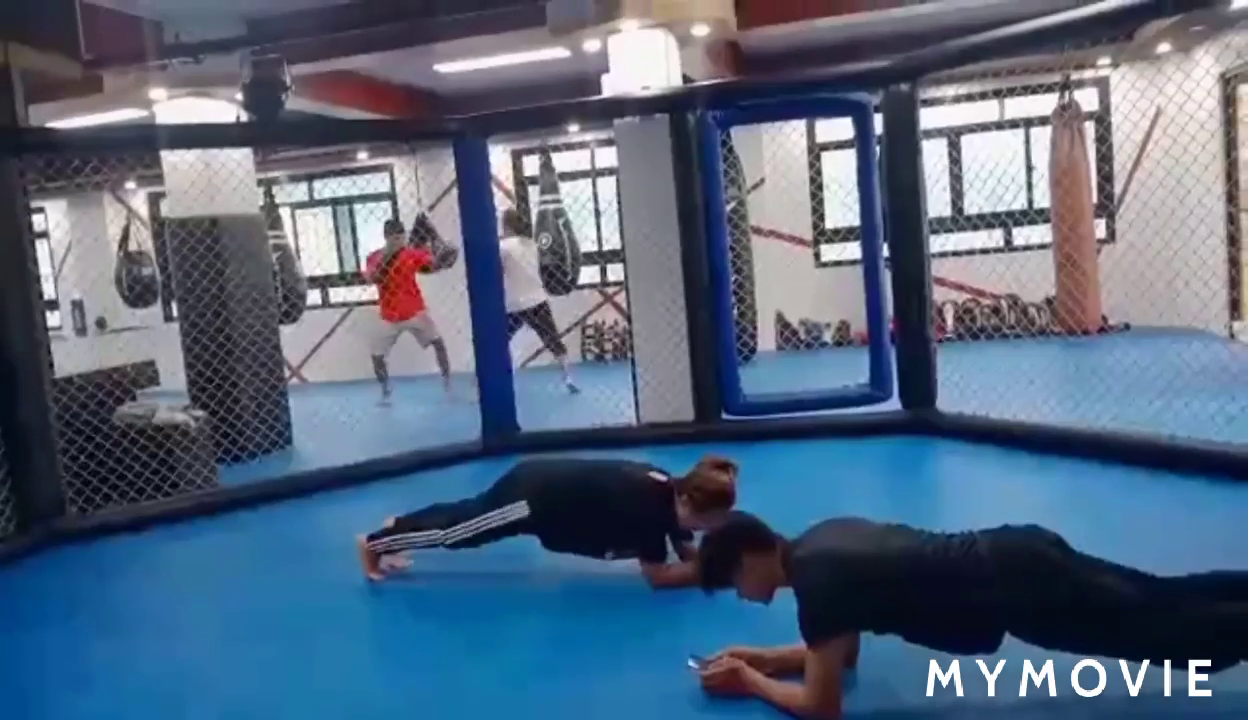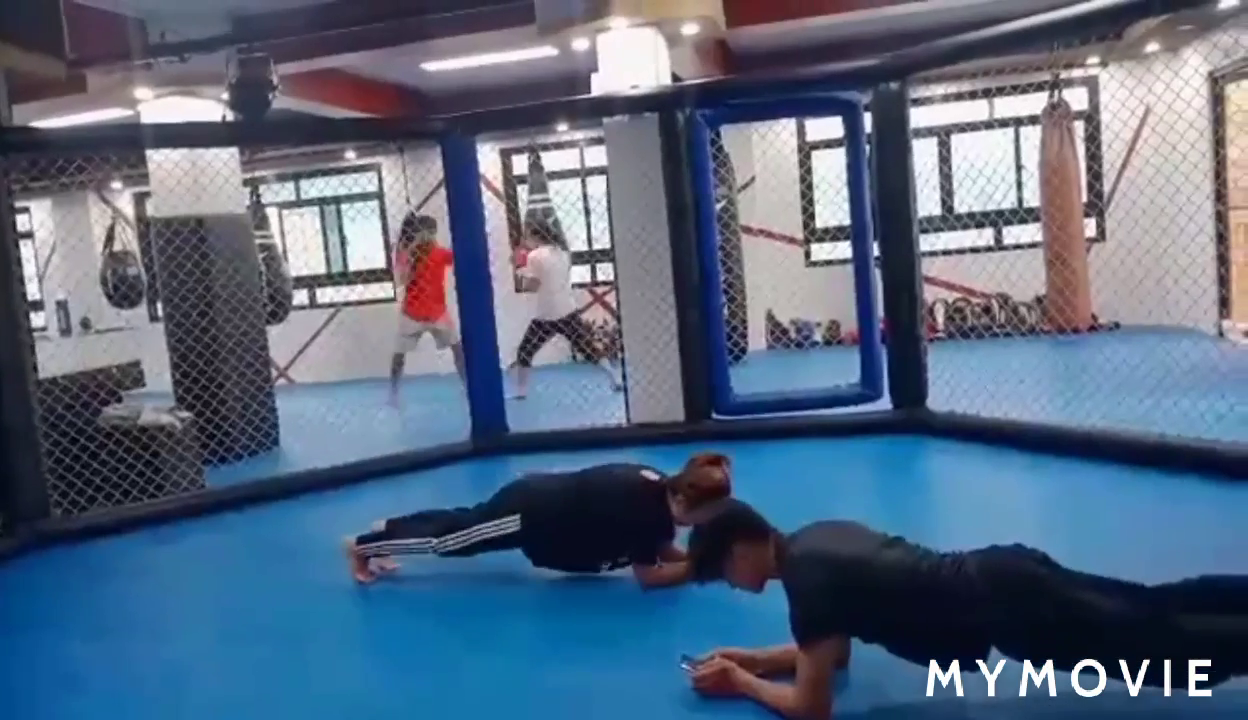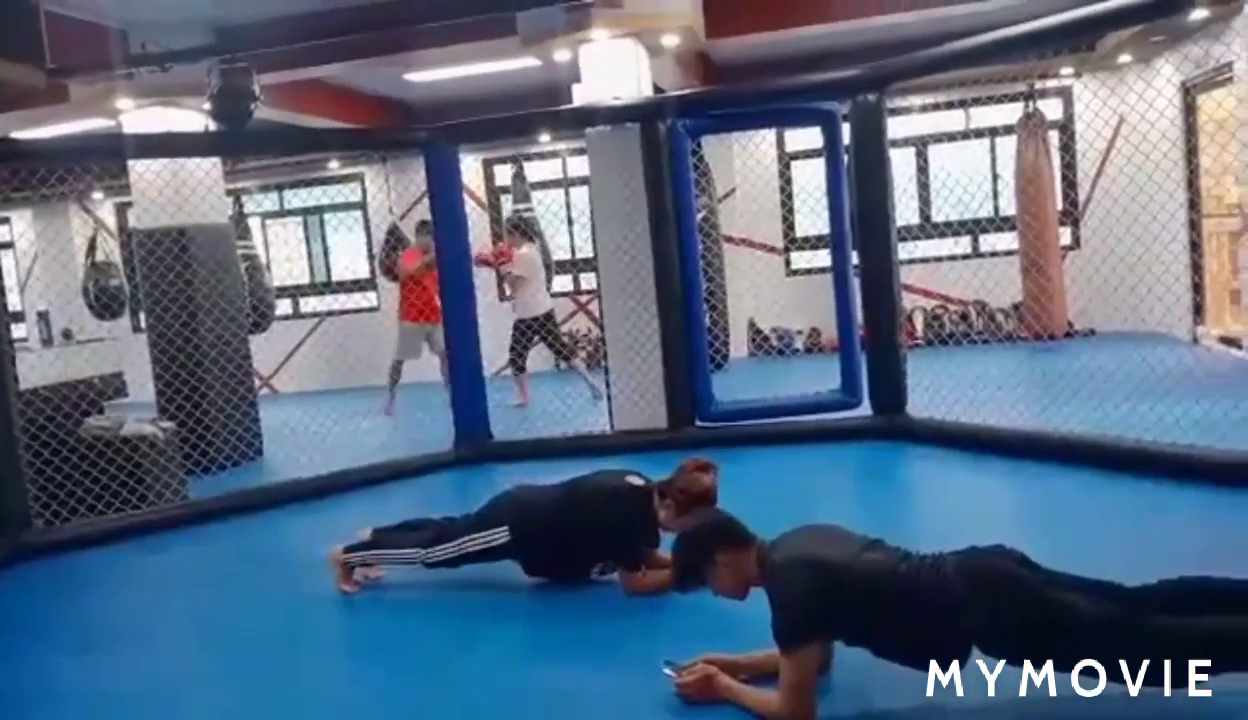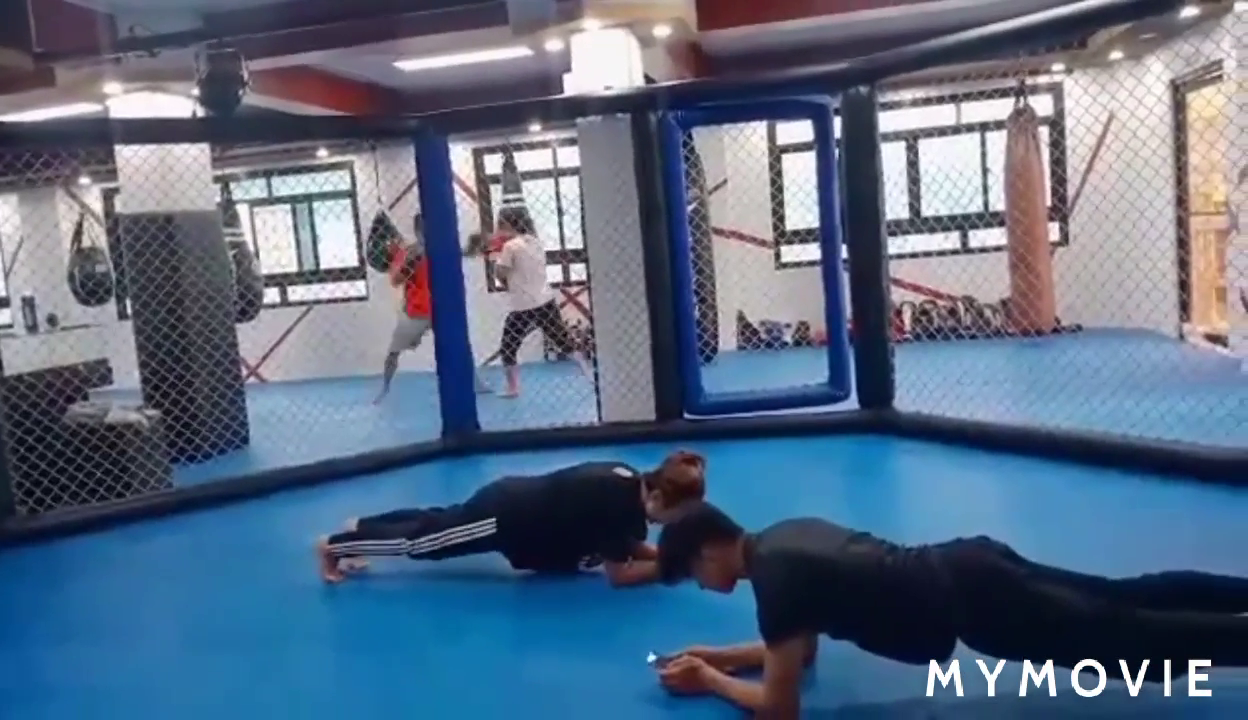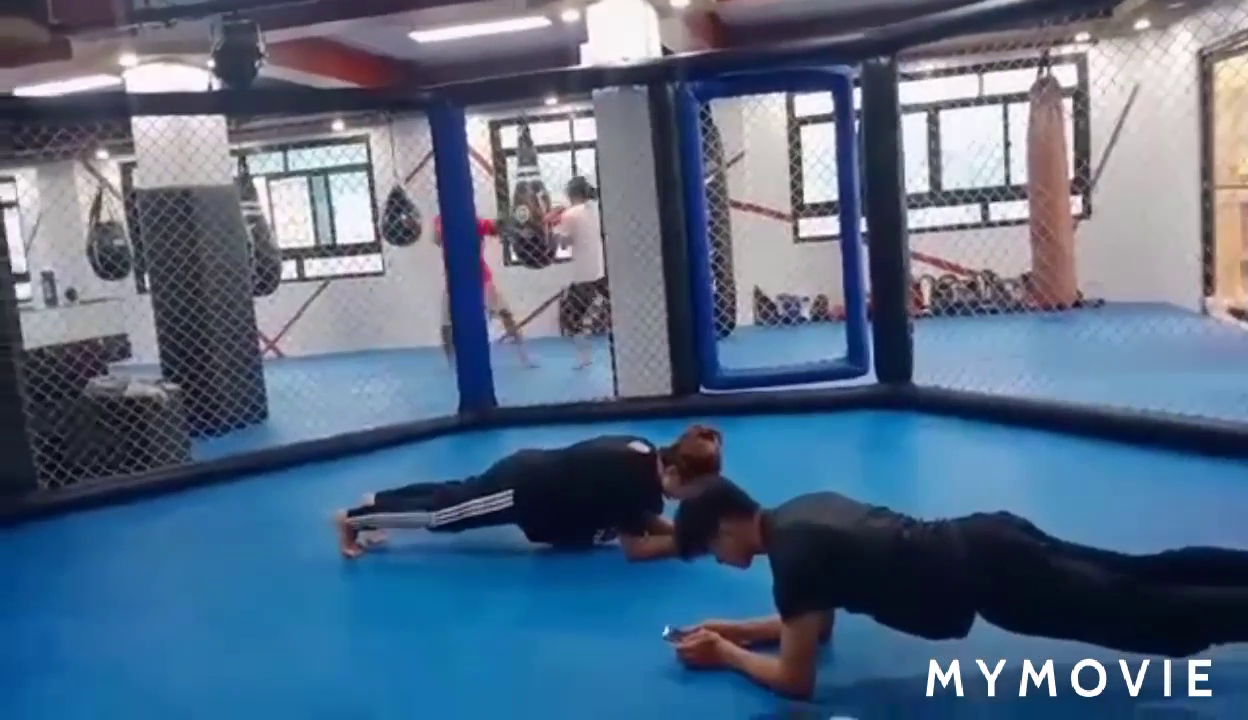
dt=0.4s
person 1, frame 1
left shoulder: (818, 580)
right shoulder: (819, 543)
right elbow: (842, 649)
right wrist: (763, 656)
left hip: (1017, 586)
right hip: (1017, 557)
left knee: (1169, 633)
right knee: (1169, 601)
person 1, frame 2
left shoulder: (809, 580)
right shoulder: (814, 541)
right elbow: (832, 648)
right wrist: (756, 658)
left hip: (1008, 607)
right hip: (1006, 573)
left knee: (1164, 647)
right knee: (1162, 608)
person 1, frame 3
left shoulder: (790, 586)
right shoulder: (794, 546)
right elbow: (813, 653)
right wrist: (738, 663)
left hip: (988, 608)
right hip: (986, 574)
left knee: (1143, 647)
right knee: (1143, 608)
person 1, frame 4
left shoulder: (776, 579)
right shoulder: (781, 539)
right elbow: (800, 647)
right wrist: (721, 655)
left hip: (972, 602)
right hip: (970, 567)
left knee: (1130, 640)
right knee: (1129, 600)
person 1, frame 5
left shoulder: (794, 554)
right shoulder: (798, 514)
left elbow: (796, 678)
right elbow: (814, 619)
left wrist: (727, 654)
right wrist: (735, 628)
left hip: (989, 575)
right hip: (989, 540)
left knee: (1150, 617)
right knee: (1142, 578)
person 2, frame 1
left shoulder: (671, 489)
right shoulder: (650, 505)
left elbow: (686, 551)
right elbow: (658, 575)
left hip: (544, 480)
right hip: (537, 497)
left knee: (467, 516)
right knee: (457, 528)
left ankle: (395, 528)
right ankle: (374, 541)
person 2, frame 2
left shoulder: (660, 488)
right shoulder: (646, 506)
left elbow: (665, 551)
right elbow: (650, 574)
left hip: (541, 496)
right hip: (533, 514)
left knee: (462, 522)
right knee: (449, 538)
left ankle: (386, 529)
right ankle: (362, 545)
person 2, frame 3
left shoulder: (644, 492)
right shoulder: (632, 511)
left elbow: (647, 556)
right elbow: (635, 582)
left hip: (528, 508)
right hip: (521, 526)
left knee: (450, 532)
right knee: (437, 547)
left ankle: (374, 537)
right ankle: (350, 555)
person 2, frame 4
left shoulder: (631, 483)
right shoulder: (620, 502)
left elbow: (633, 547)
right elbow: (620, 572)
left hip: (515, 500)
right hip: (508, 518)
left knee: (437, 522)
right knee: (423, 539)
left ankle: (359, 528)
right ankle: (335, 545)
person 2, frame 5
left shoulder: (647, 457)
right shoulder: (635, 476)
left elbow: (648, 520)
right elbow: (636, 546)
left wrist: (679, 529)
left hip: (531, 473)
right hip: (524, 490)
left knee: (453, 496)
right knee: (439, 512)
left ankle: (377, 502)
right ankle: (353, 518)
person 3, frame 1
left shoulder: (503, 246)
right shoulder: (531, 245)
left hip: (515, 307)
right hip: (538, 302)
right knee: (553, 341)
right ankle: (568, 378)
person 3, frame 2
left shoulder: (534, 257)
right shoulder: (562, 253)
left elbow: (530, 287)
left wrist: (521, 269)
left hip: (547, 316)
right hip: (569, 311)
left knee: (525, 351)
right knee: (588, 347)
left ankle: (520, 390)
right ankle: (615, 379)
person 3, frame 3
left shoulder: (521, 254)
right shoulder: (532, 249)
left elbow: (514, 284)
left wrist: (504, 266)
left hip: (529, 314)
right hip: (544, 309)
left knee: (517, 356)
right knee: (562, 348)
left ankle: (523, 397)
right ankle: (590, 382)
person 3, frame 4
left shoulder: (511, 247)
right shoulder: (536, 242)
left elbow: (500, 274)
left wrist: (495, 254)
left hip: (523, 307)
right hip: (545, 301)
left knee: (508, 347)
right knee: (564, 340)
left ankle: (512, 388)
right ankle: (589, 375)
person 3, frame 5
left shoulder: (570, 215)
right shoulder: (598, 210)
left elbow: (563, 243)
right elbow: (605, 237)
left wrist: (556, 226)
left hip: (585, 276)
right hip: (607, 272)
left knee: (574, 317)
left ankle: (584, 356)
person 4, frame 1
left shoulder: (413, 254)
right shoulder: (375, 257)
left elbow: (435, 264)
right elbow: (371, 278)
right wrist: (387, 254)
left hip: (415, 312)
right hip: (390, 317)
left knee: (438, 343)
right knee: (376, 355)
left ankle: (448, 386)
right ankle: (386, 392)
person 4, frame 2
left shoulder: (442, 252)
right shoulder: (404, 254)
right elbow: (402, 280)
right wrist: (412, 250)
left hip: (439, 313)
right hip: (412, 315)
left knee: (458, 347)
right knee: (399, 353)
right ankle: (394, 391)
person 4, frame 3
left shoulder: (433, 259)
right shoulder: (408, 256)
right elbow: (409, 270)
right wrist: (430, 258)
left hip: (434, 317)
right hip: (411, 319)
left knee: (445, 355)
right knee: (399, 359)
right ankle: (391, 399)
person 4, frame 4
right shoulder: (404, 253)
right elbow: (395, 281)
right wrist: (408, 260)
right hip: (413, 314)
right knee: (393, 352)
left ankle: (477, 381)
right ankle: (385, 389)
person 4, frame 5
left shoulder: (479, 224)
right shoulder: (441, 223)
left elbow: (501, 230)
right elbow: (438, 239)
left hip: (482, 280)
left knee: (505, 313)
right knee: (446, 326)
left ankle: (524, 357)
right ankle: (451, 363)
